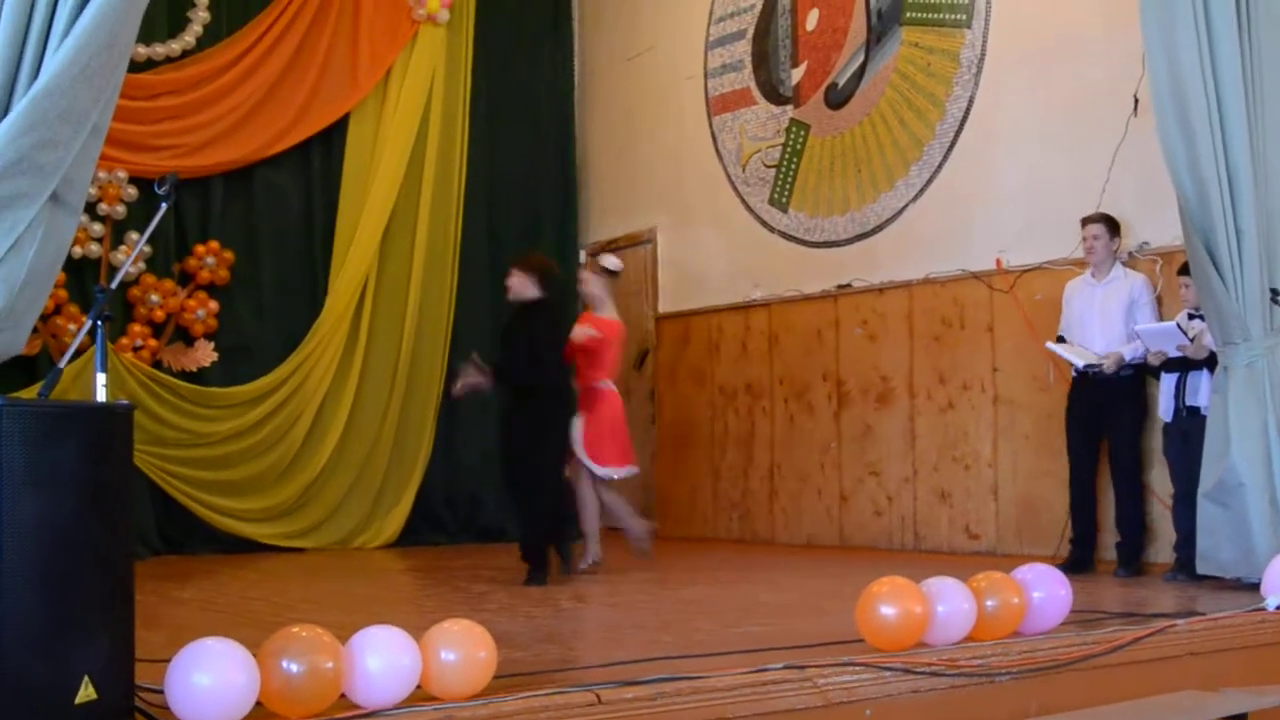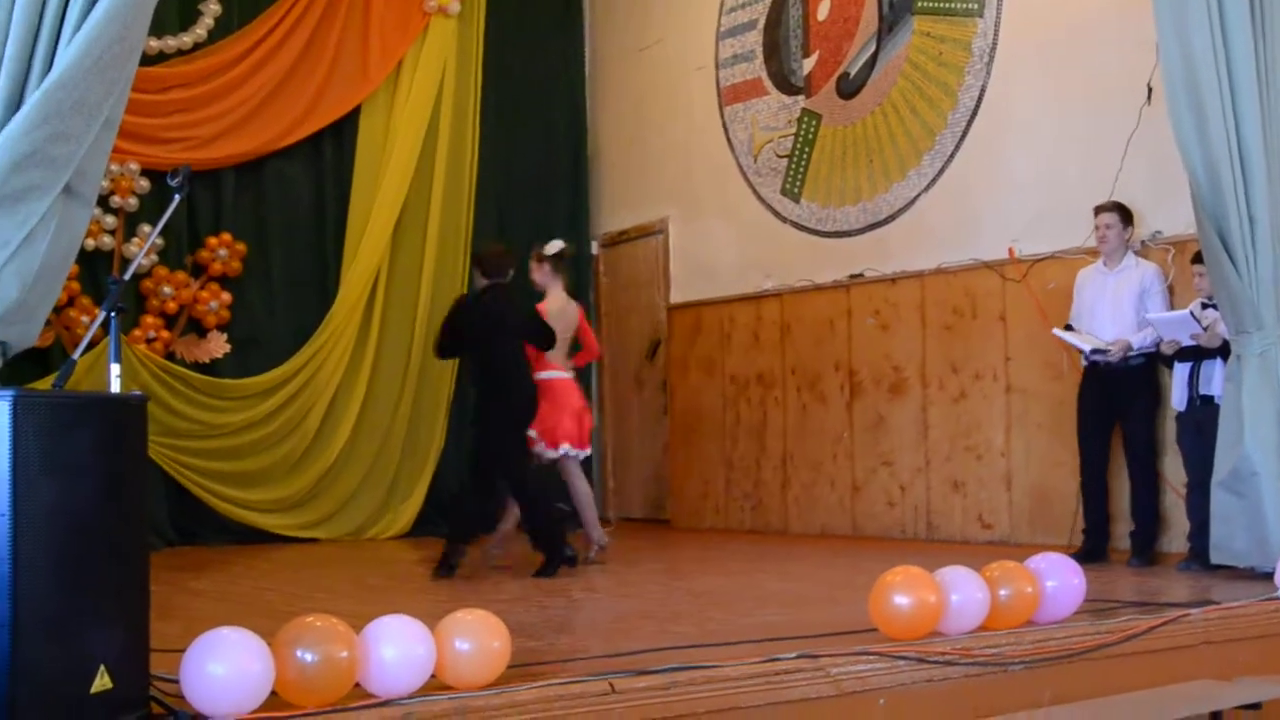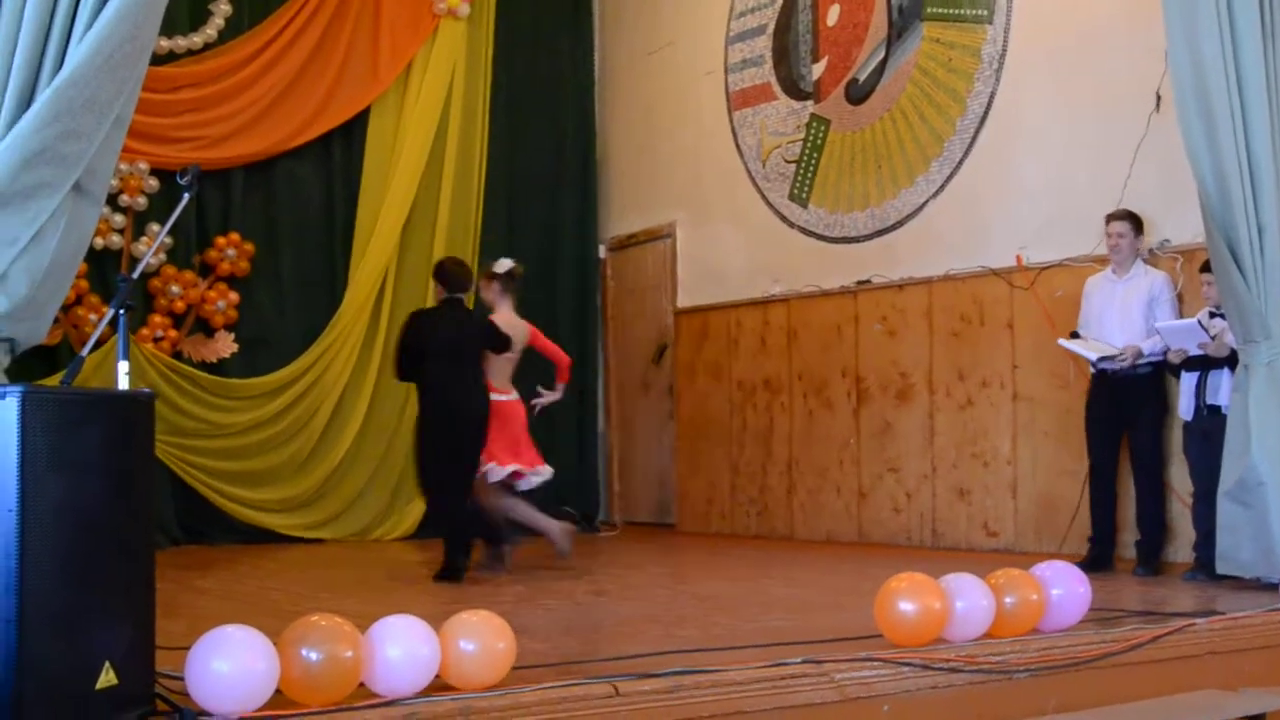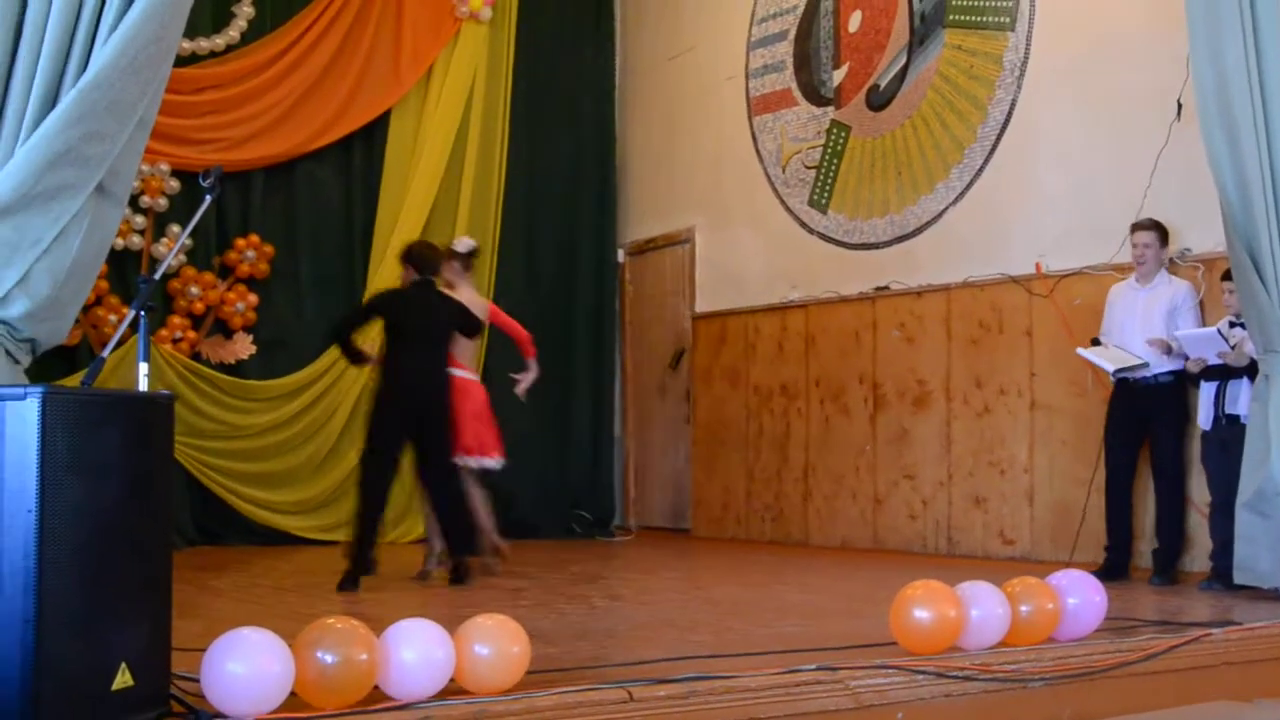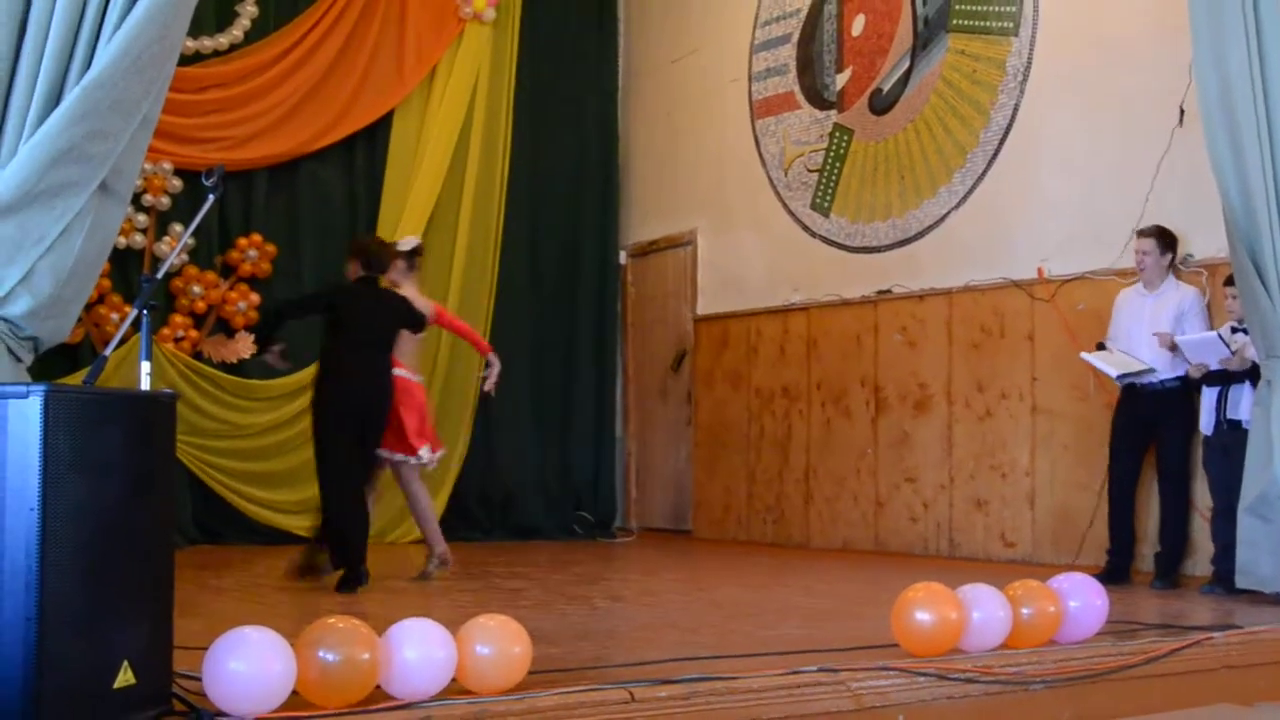
dt=0.2s
person 1, frame 1
left shoulder: (1136, 283)
right shoulder: (1072, 288)
left wrist: (1123, 356)
left hip: (1123, 384)
right hip: (1083, 385)
left knee: (1125, 468)
right knee: (1080, 469)
left ankle: (1130, 554)
right ankle: (1081, 552)
person 1, frame 2
left shoulder: (1148, 272)
right shoulder: (1084, 276)
right elbow: (1076, 323)
left wrist: (1131, 343)
right wrist: (1075, 337)
left hip: (1136, 372)
right hip: (1095, 374)
left knee: (1140, 456)
right knee: (1092, 458)
left ankle: (1143, 544)
right ankle: (1095, 541)
person 1, frame 3
left shoulder: (1157, 281)
right shoulder: (1093, 284)
right elbow: (1083, 331)
left wrist: (1141, 349)
left hip: (1143, 381)
right hip: (1104, 382)
left knee: (1146, 466)
right knee: (1100, 466)
left ankle: (1149, 553)
right ankle: (1100, 550)
person 1, frame 4
left shoulder: (1181, 290)
right shoulder: (1117, 292)
right elbow: (1105, 338)
left wrist: (1171, 346)
left hip: (1165, 390)
right hip: (1126, 390)
left knee: (1167, 475)
right knee: (1117, 474)
left ankle: (1165, 563)
right ankle: (1116, 559)
person 1, frame 5
left shoulder: (1189, 296)
right shoulder: (1124, 297)
right elbow: (1113, 343)
left wrist: (1177, 346)
left hip: (1173, 396)
right hip: (1133, 395)
left knee: (1172, 480)
right knee: (1120, 478)
left ankle: (1167, 566)
right ankle: (1118, 563)
person 2, frame 1
left shoulder: (546, 315)
right shoulder: (524, 315)
left elbow: (532, 366)
left wrist: (491, 377)
right wrist: (486, 375)
left hip: (546, 407)
right hip: (523, 406)
left knee: (540, 478)
right knee: (517, 476)
left ankle: (539, 558)
right ankle: (546, 548)
person 2, frame 2
left shoulder: (468, 304)
right shoulder: (521, 306)
left elbow: (444, 349)
right elbow: (547, 340)
left hip: (499, 396)
right hip: (520, 393)
left knee: (506, 473)
right knee: (485, 471)
left ankle: (555, 550)
right ankle: (456, 548)
person 2, frame 3
left shoulder: (420, 320)
right shoulder: (479, 323)
left elbow: (405, 368)
right elbow: (505, 345)
left hip: (437, 412)
right hip: (475, 411)
left knee: (436, 486)
right knee: (456, 484)
left ankle: (494, 535)
right ankle: (455, 562)
person 2, frame 4
left shoulder: (392, 300)
right shoulder: (450, 306)
left elbow: (344, 328)
right elbow: (476, 328)
left wrist: (358, 355)
left hip: (396, 397)
right hip: (436, 398)
left knee: (375, 477)
right knee: (442, 477)
left ankle: (361, 559)
right ankle: (461, 553)
person 2, frame 5
left shoulder: (338, 297)
right shoulder: (397, 304)
left elbow: (282, 312)
right elbow: (420, 323)
left wrist: (267, 344)
left hip: (334, 397)
right hip: (376, 398)
left knee: (336, 479)
right knee: (355, 477)
left ankle: (353, 565)
right ankle: (329, 545)
person 3, frame 1
left shoulder: (611, 326)
right shoulder: (585, 318)
left elbow: (604, 374)
right elbow: (572, 353)
left hip: (599, 405)
right hip: (591, 405)
left knee: (582, 477)
right knee: (586, 477)
right ankle: (636, 527)
person 3, frame 2
left shoulder: (544, 309)
right shoulder: (574, 308)
left elbow: (530, 357)
right elbow: (593, 350)
left hip: (552, 392)
right hip: (568, 389)
right knee: (570, 470)
person 3, frame 3
left shoulder: (489, 325)
right shoulder: (525, 328)
right elbow: (563, 360)
right wrist: (556, 389)
left hip: (495, 409)
right hip: (511, 407)
left knee: (488, 492)
right knee: (490, 488)
left ankle: (553, 527)
person 3, frame 4
right shoulder: (484, 306)
right elbow: (522, 335)
right wrist: (531, 366)
left hip: (452, 387)
right hip: (473, 389)
right knee: (465, 473)
left ankle: (436, 550)
right ankle: (489, 537)
person 3, frame 5
right shoulder: (427, 305)
right elbow: (467, 331)
right wrist: (492, 359)
left hip: (392, 386)
right hip: (413, 389)
right knee: (407, 478)
right ankle: (437, 547)
person 4, frame 1
right shoulder: (1179, 321)
left wrist: (1206, 355)
right wrist: (1153, 363)
left hip: (1207, 417)
right hip: (1175, 418)
right knee: (1183, 491)
right ankle: (1186, 560)
person 4, frame 2
right shoulder: (1192, 310)
left wrist: (1220, 344)
right wrist: (1166, 352)
left hip: (1221, 406)
right hip: (1189, 406)
right knee: (1196, 480)
right ankle: (1199, 549)
person 4, frame 3
right shoulder: (1201, 319)
left wrist: (1228, 354)
right wrist: (1173, 361)
left hip: (1227, 415)
right hip: (1196, 416)
right knee: (1202, 489)
right ankle: (1205, 559)
person 4, frame 4
right shoulder: (1220, 328)
left wrist: (1247, 364)
right wrist: (1193, 370)
left hip: (1246, 425)
right hip: (1214, 425)
right knee: (1220, 499)
right ankle: (1222, 569)
person 4, frame 5
right shoulder: (1222, 334)
left wrist: (1247, 368)
right wrist: (1195, 375)
left hip: (1248, 430)
right hip: (1215, 430)
right knee: (1221, 504)
right ankle: (1223, 573)
